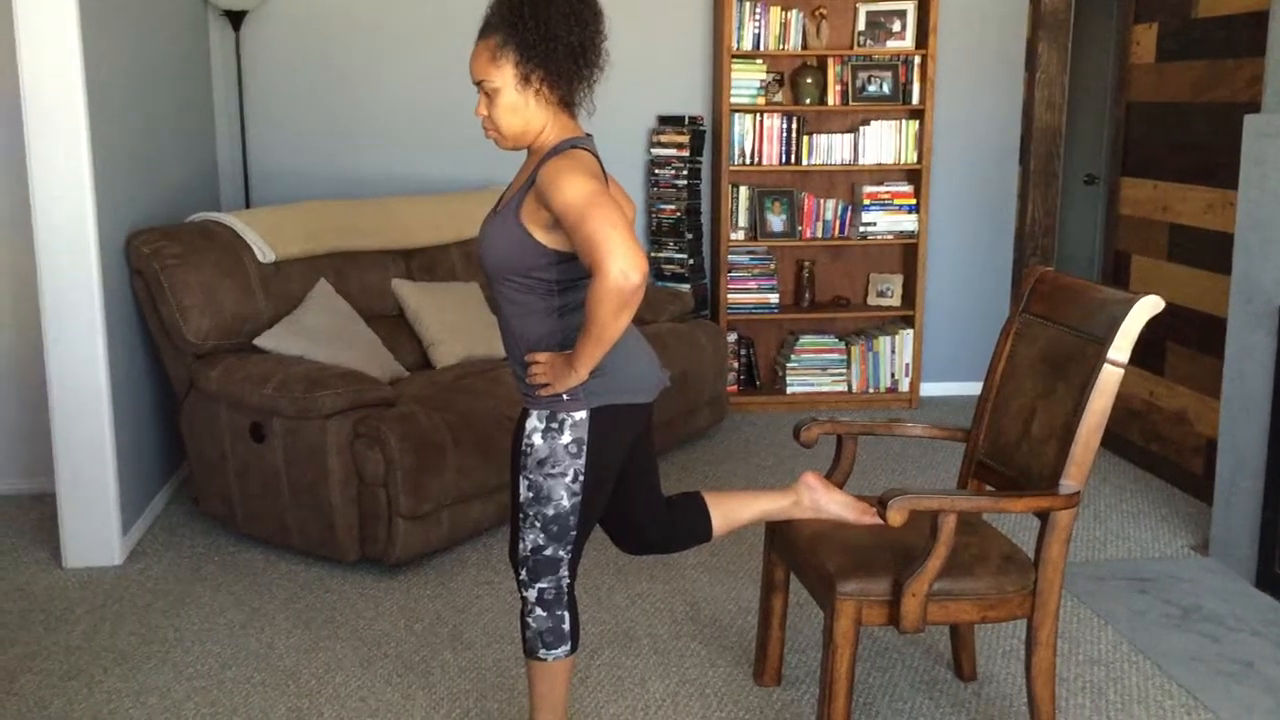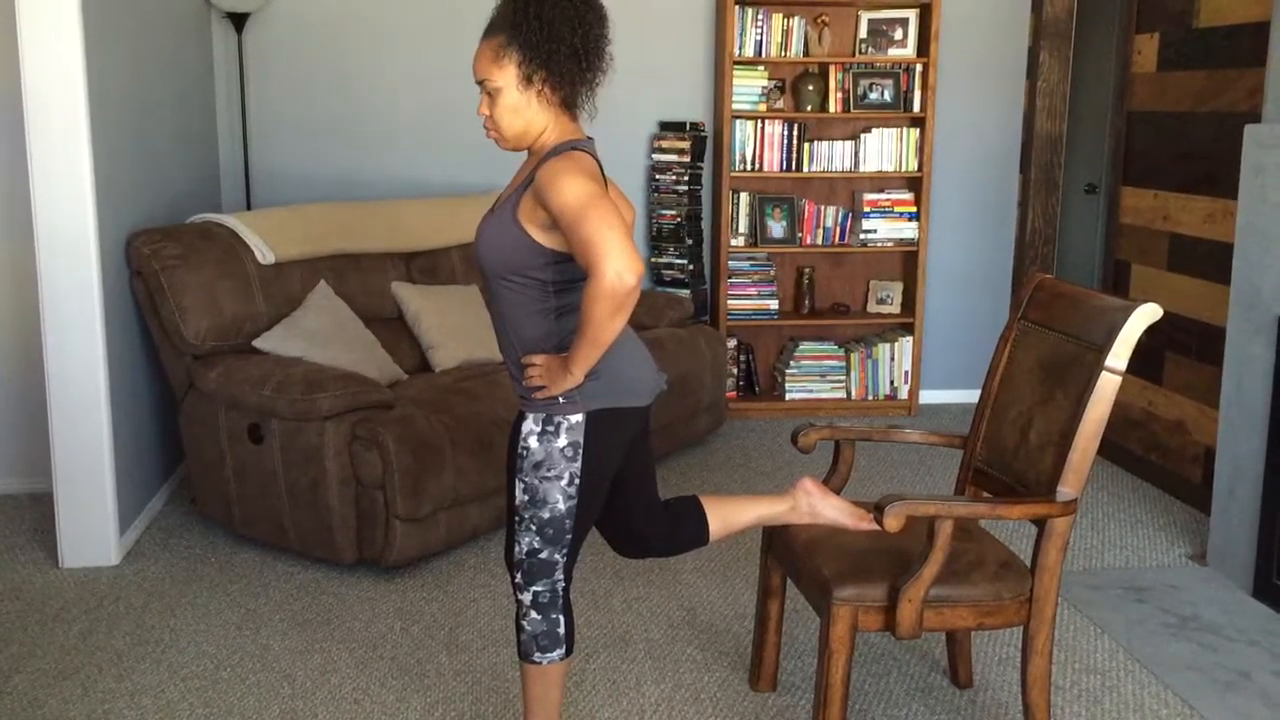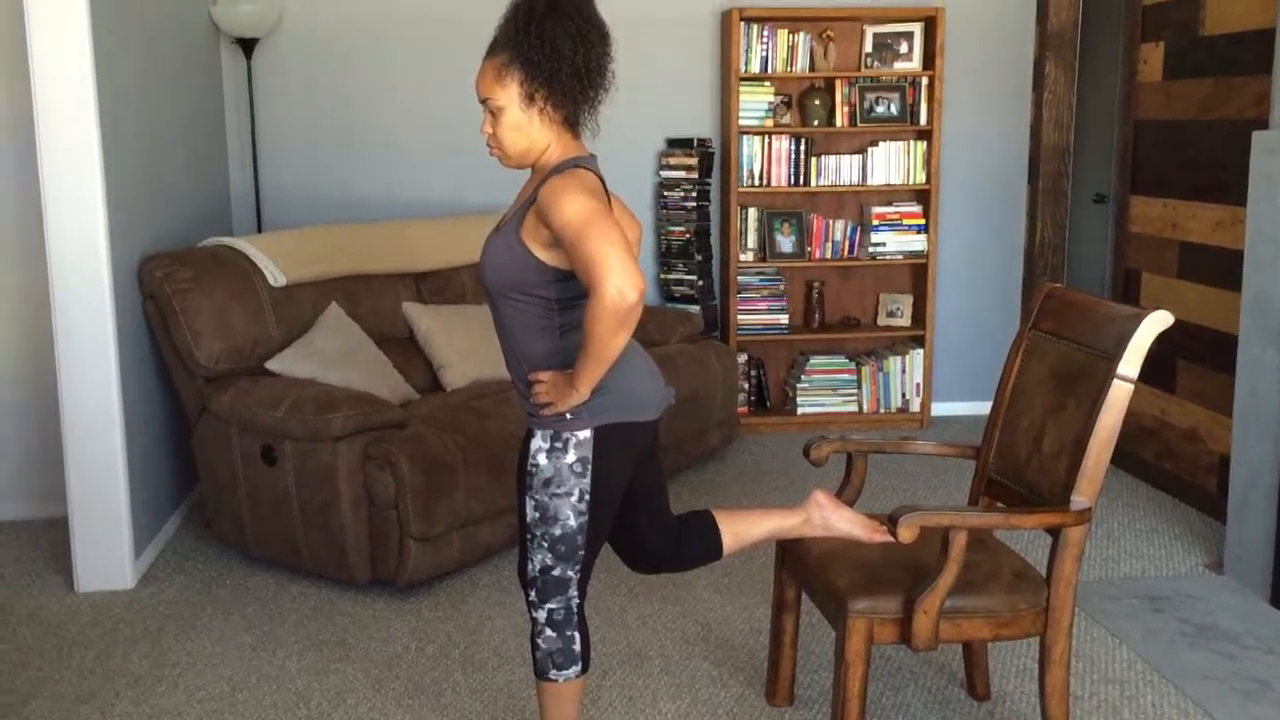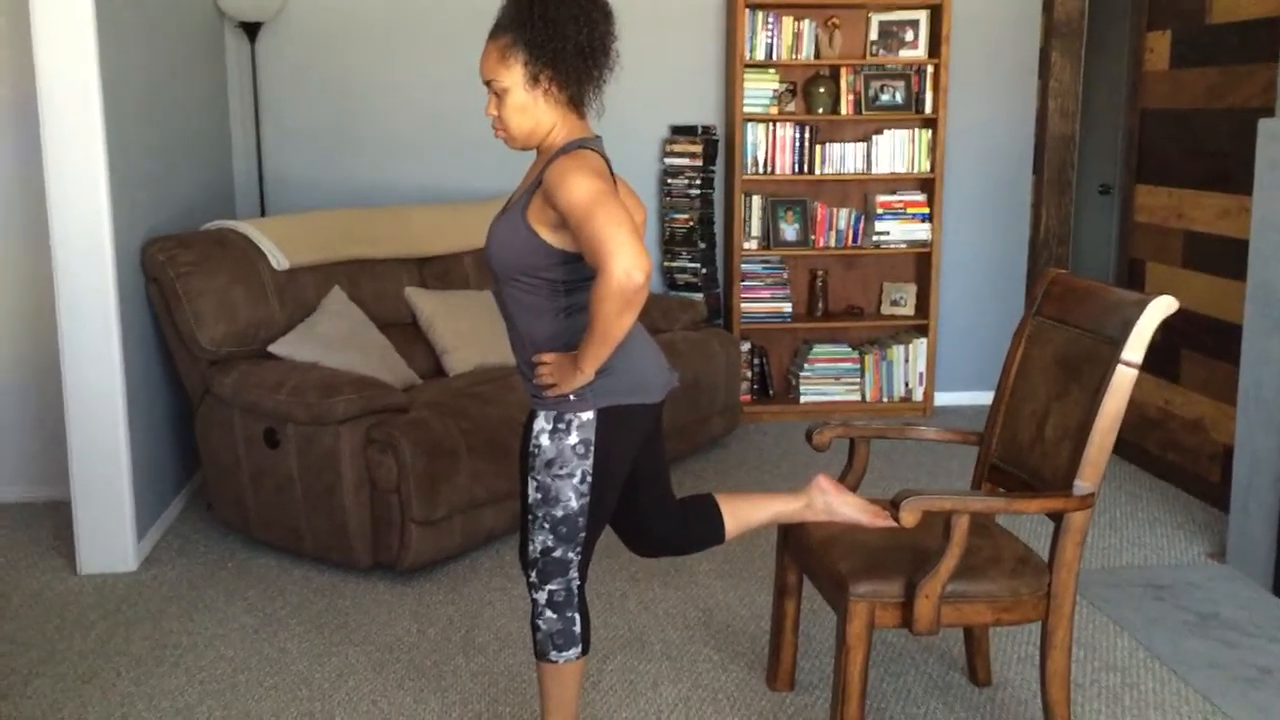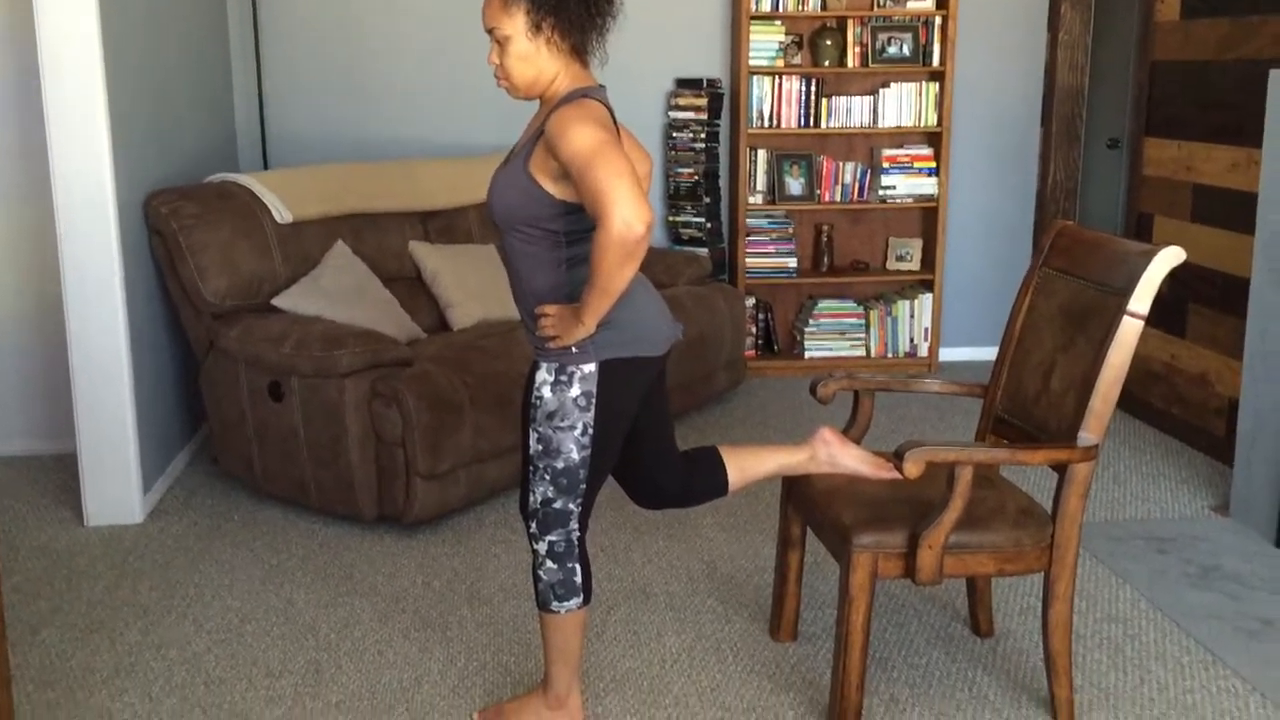
dt=0.7s
person 1, frame 1
left shoulder: (561, 170)
right shoulder: (556, 160)
left elbow: (625, 270)
right elbow: (623, 208)
left wrist: (578, 365)
left hip: (583, 403)
right hip: (613, 390)
left knee: (542, 569)
right knee: (647, 526)
right ankle: (801, 499)
person 1, frame 2
left shoulder: (561, 172)
right shoulder: (559, 162)
left elbow: (620, 272)
right elbow: (622, 215)
left wrist: (573, 368)
left hip: (580, 405)
right hip: (610, 395)
left knee: (538, 572)
right knee: (645, 531)
right ankle: (798, 503)
person 1, frame 3
left shoulder: (561, 190)
right shoulder: (564, 178)
left elbow: (622, 289)
right elbow: (629, 231)
left wrist: (578, 385)
left hip: (587, 422)
right hip: (618, 408)
left knee: (551, 586)
right knee: (656, 544)
right ankle: (808, 517)
person 1, frame 4
left shoulder: (569, 170)
right shoulder: (566, 160)
left elbow: (628, 272)
right elbow: (632, 214)
left wrist: (582, 366)
left hip: (592, 403)
right hip: (619, 392)
left knee: (552, 569)
right knee: (659, 529)
right ankle: (810, 502)
person 1, frame 5
left shoulder: (571, 121)
right shoulder: (570, 110)
left elbow: (628, 223)
right elbow: (639, 168)
left wrist: (584, 319)
left hip: (594, 356)
right hip: (626, 341)
left knee: (553, 523)
right knee: (662, 481)
right ankle: (815, 454)
